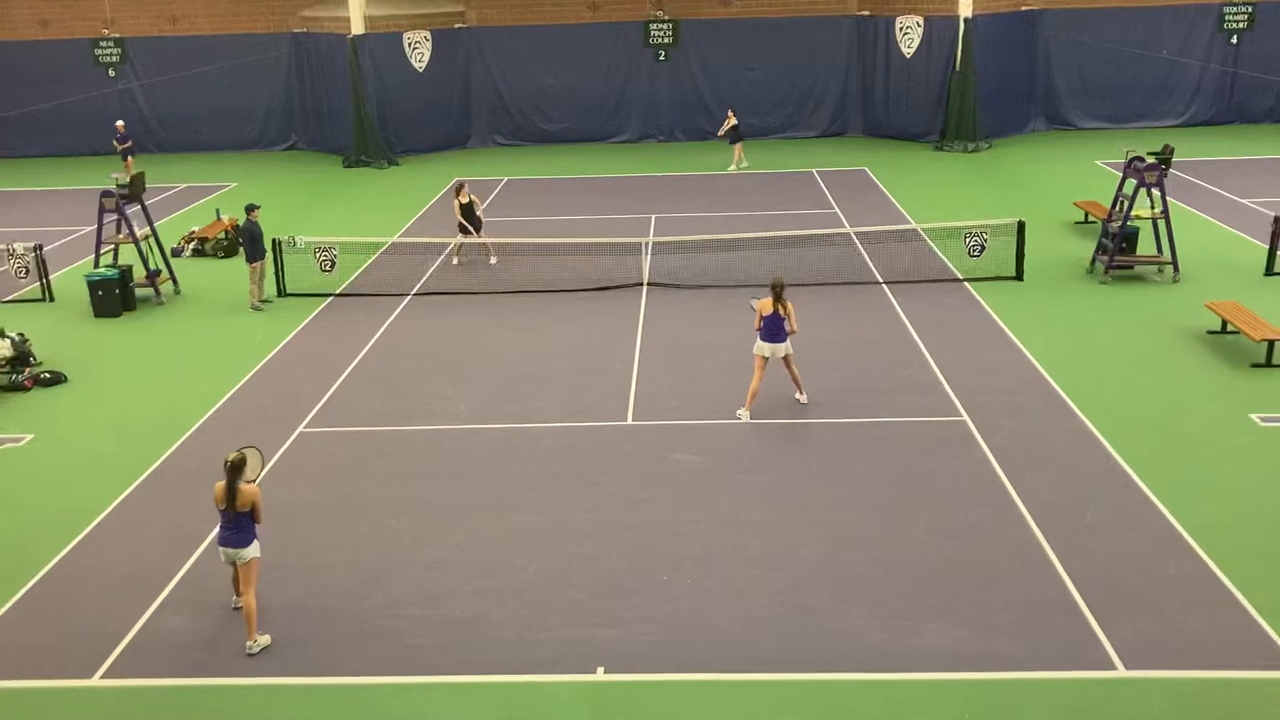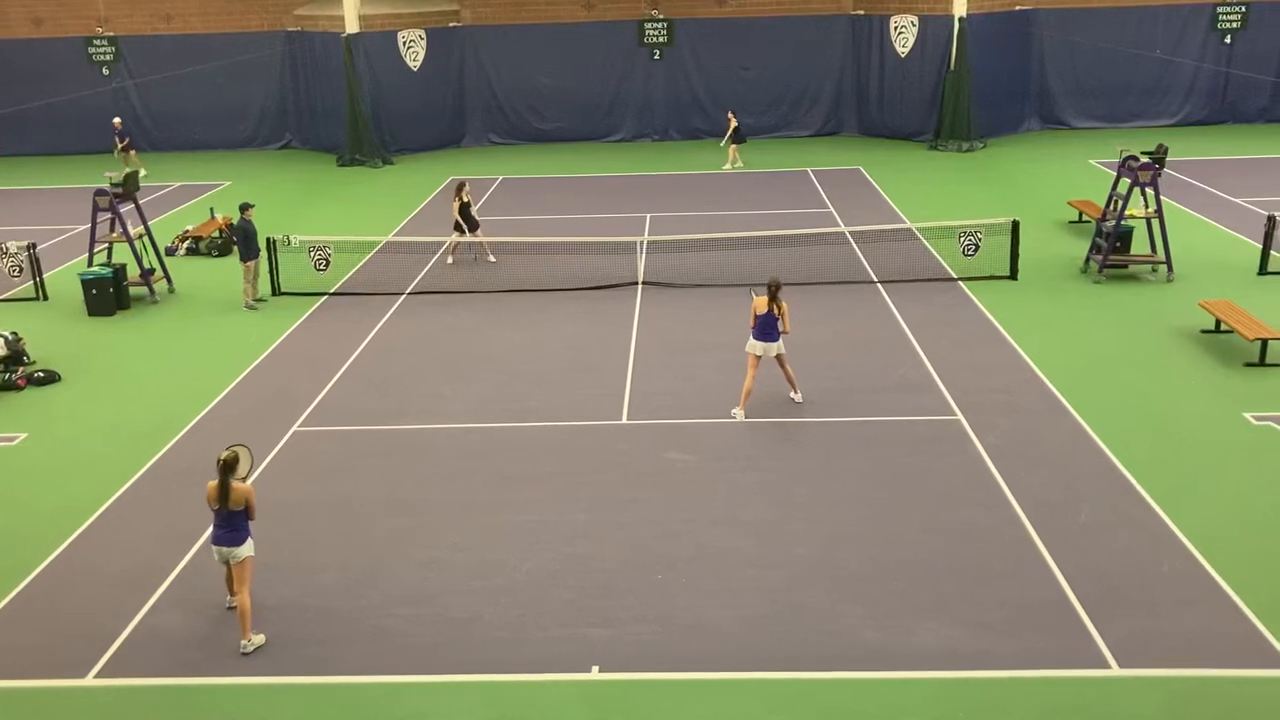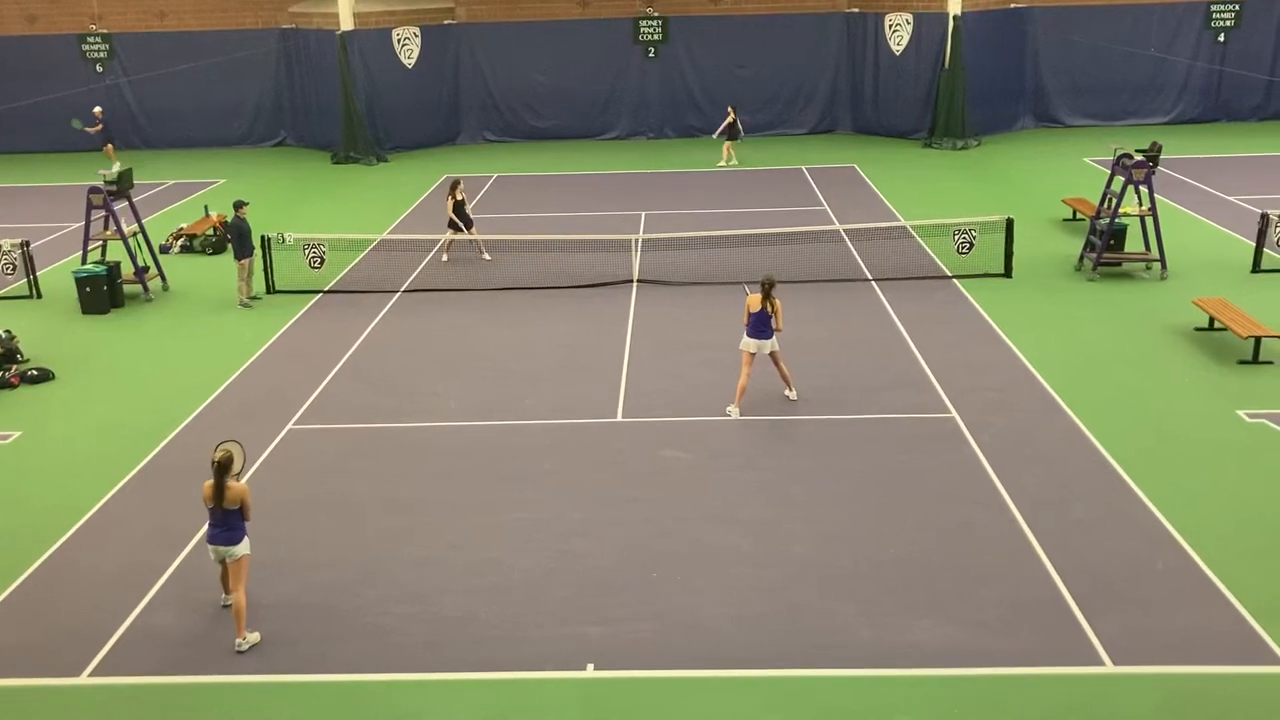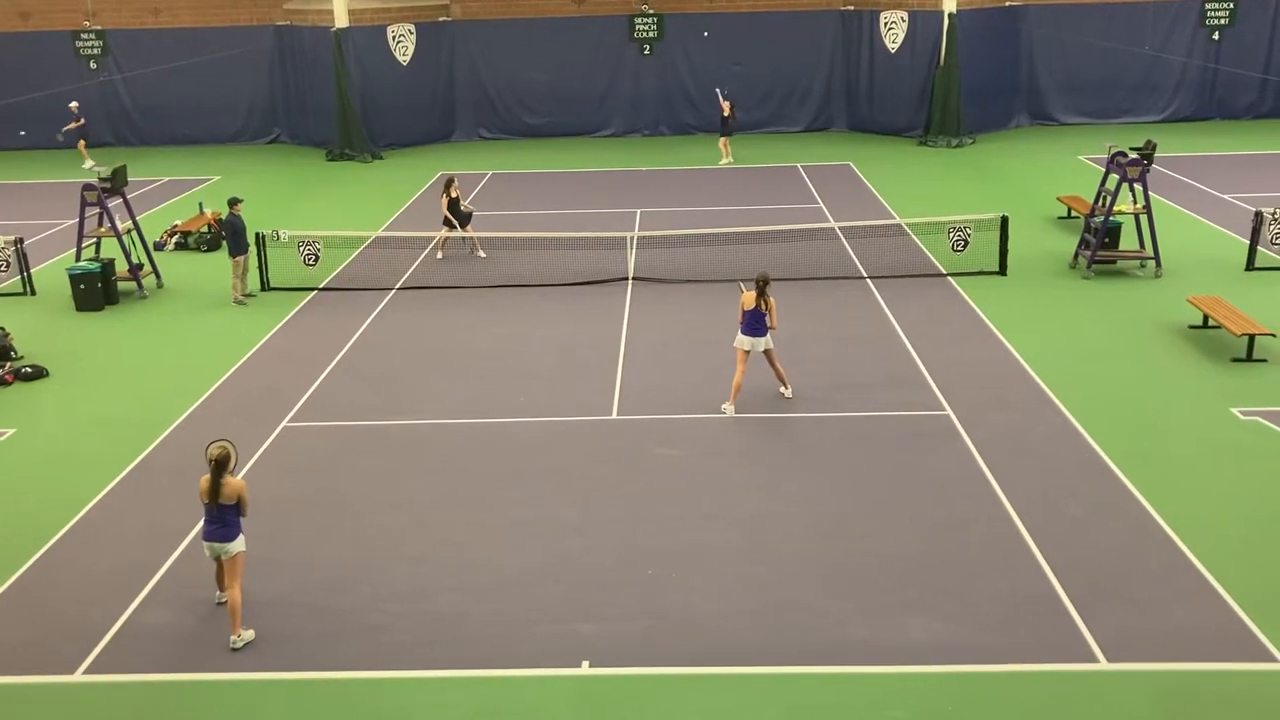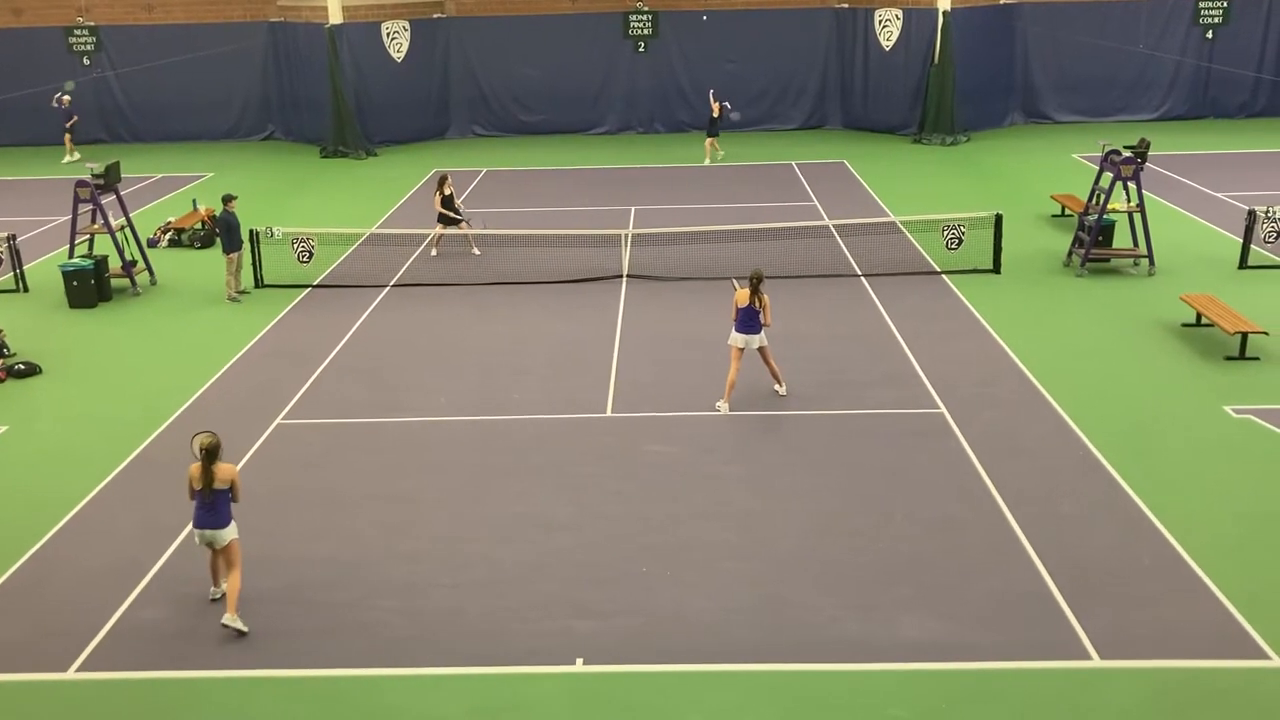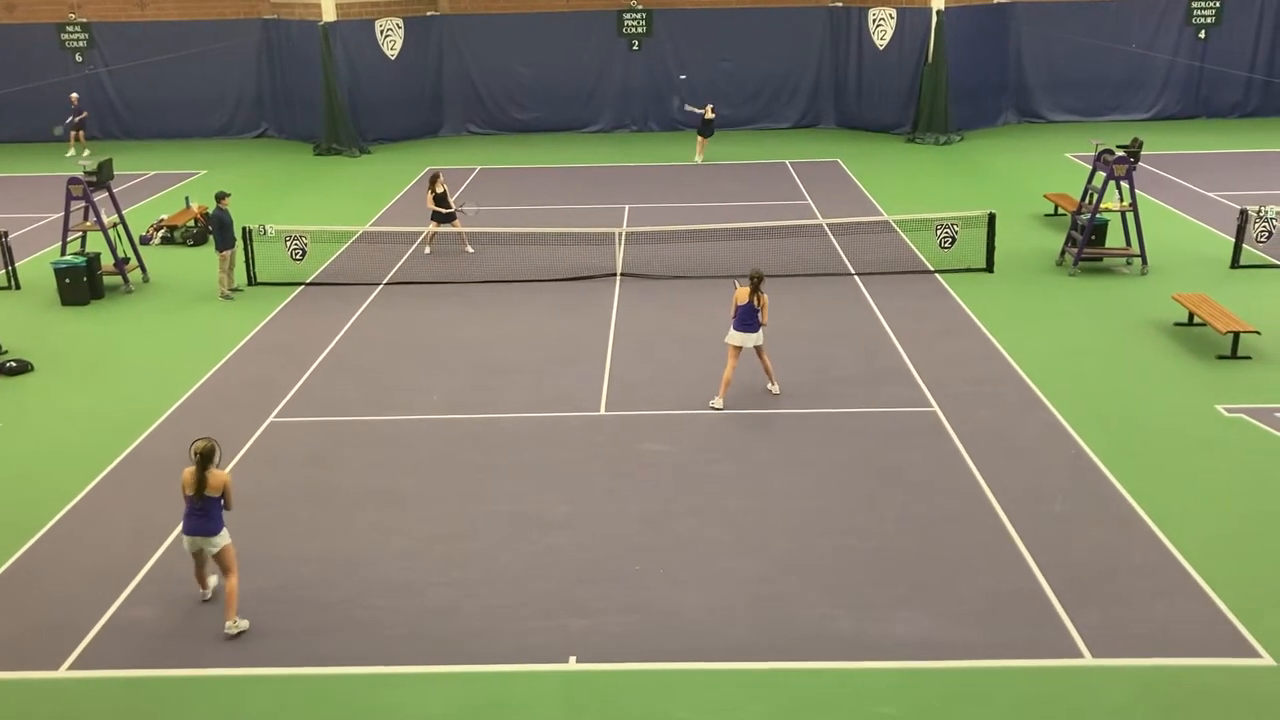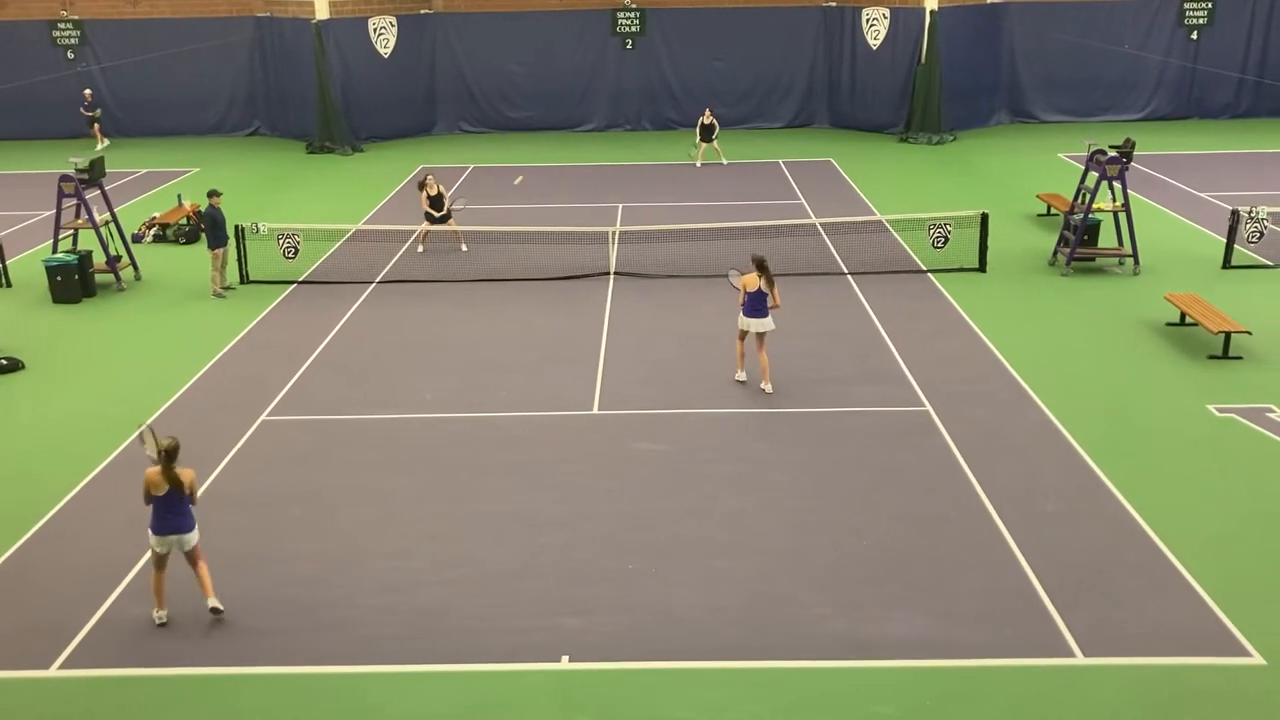
dt=0.5s
person 1, frame 1
left shoulder: (218, 489)
right shoulder: (252, 491)
right elbow: (258, 520)
left hip: (224, 544)
right hip: (245, 544)
left knee: (237, 570)
right knee: (249, 592)
left ankle: (237, 598)
right ankle: (253, 640)
person 1, frame 2
left shoulder: (210, 488)
right shoulder: (245, 490)
right elbow: (252, 516)
left hip: (218, 543)
right hip: (239, 543)
left knee: (230, 568)
right knee: (243, 591)
left ankle: (232, 598)
right ankle: (247, 640)
person 1, frame 3
left shoulder: (207, 487)
right shoulder: (240, 489)
right elbow: (247, 517)
left hip: (213, 542)
right hip: (235, 542)
left knee: (225, 567)
right knee: (239, 589)
left ankle: (226, 596)
right ankle: (242, 638)
person 1, frame 4
left shoulder: (203, 482)
right shoulder: (238, 485)
right elbow: (244, 513)
left hip: (209, 538)
right hip: (231, 538)
left knee: (220, 564)
right knee: (234, 586)
left ankle: (221, 593)
right ankle: (236, 635)
person 1, frame 5
left shoulder: (193, 470)
right shoulder: (230, 470)
right elbow: (236, 498)
left hip: (200, 527)
right hip: (222, 526)
left knee: (216, 551)
right knee: (234, 570)
left ankle: (217, 588)
right ankle: (230, 616)
person 1, frame 6
left shoulder: (186, 474)
right shoulder: (223, 478)
right elbow: (228, 507)
left hip: (189, 532)
right hip: (213, 534)
left knee: (199, 562)
right knee: (231, 574)
left ankle: (205, 589)
right ankle: (231, 622)
person 1, frame 7
left shoulder: (150, 474)
right shoulder: (188, 475)
left elbow: (147, 501)
left hip: (160, 532)
right hip: (186, 530)
left knee: (159, 569)
right knee: (198, 563)
left ankle: (160, 612)
right ankle: (211, 600)
